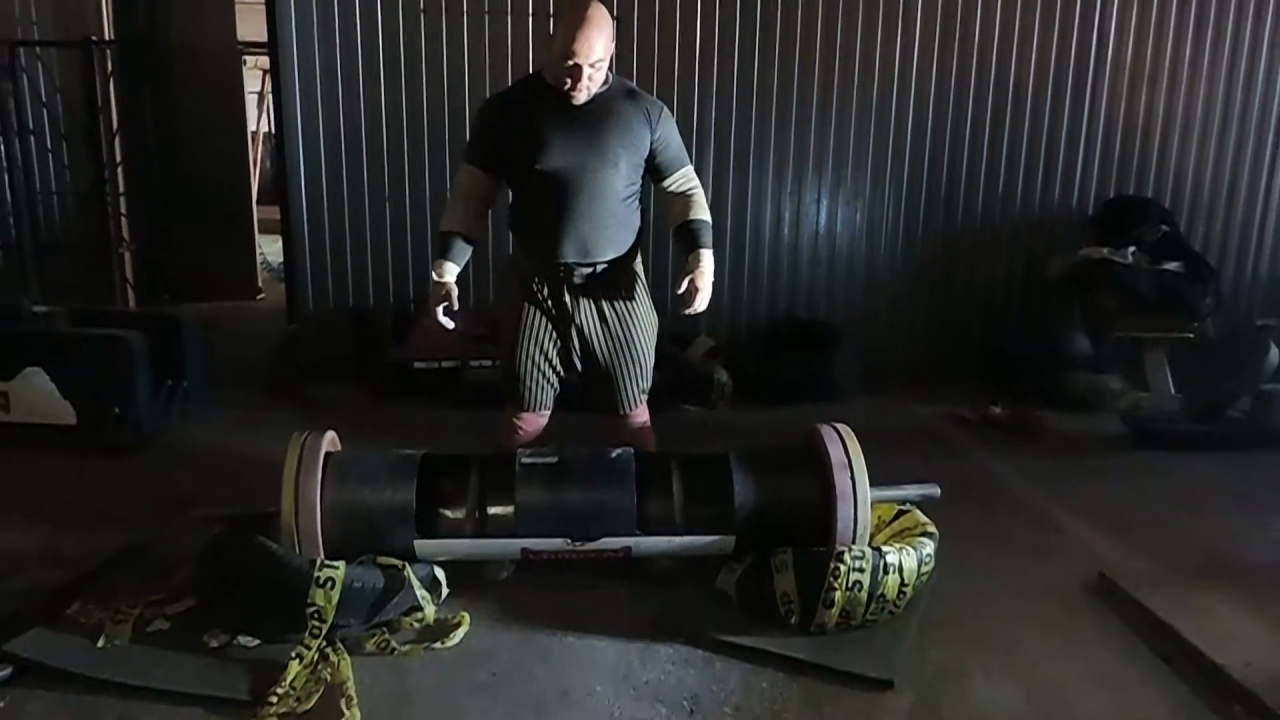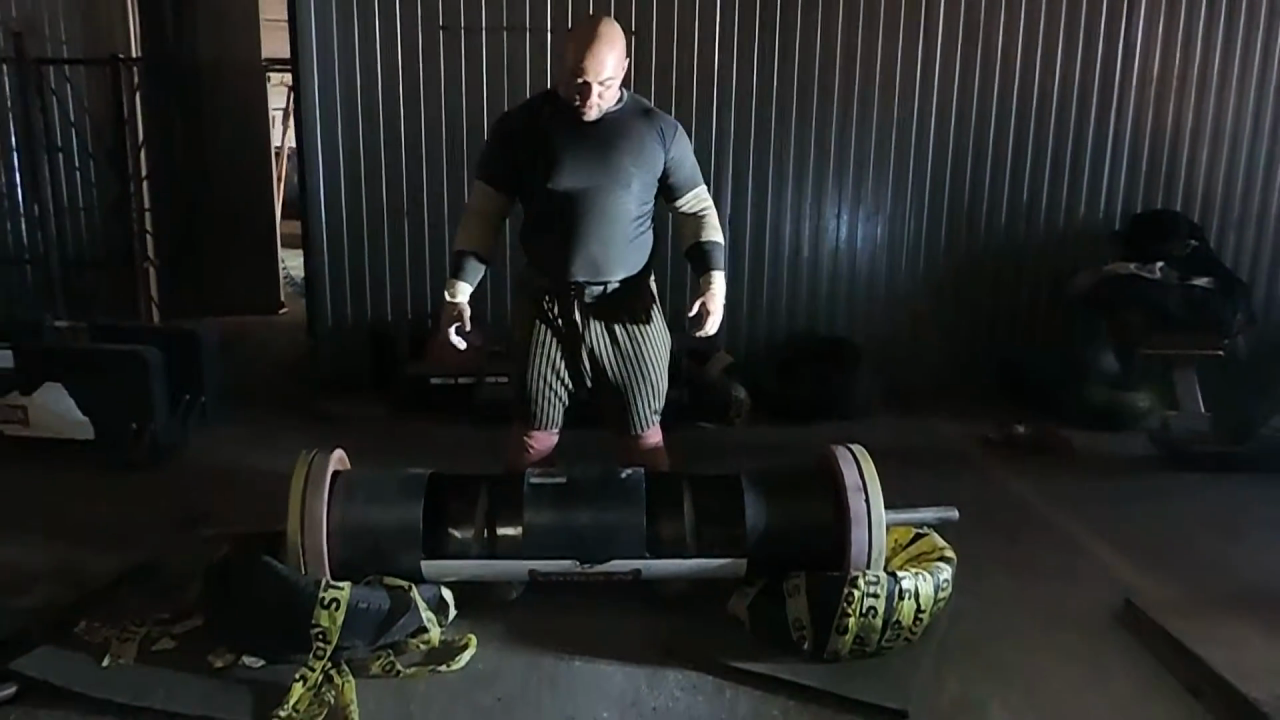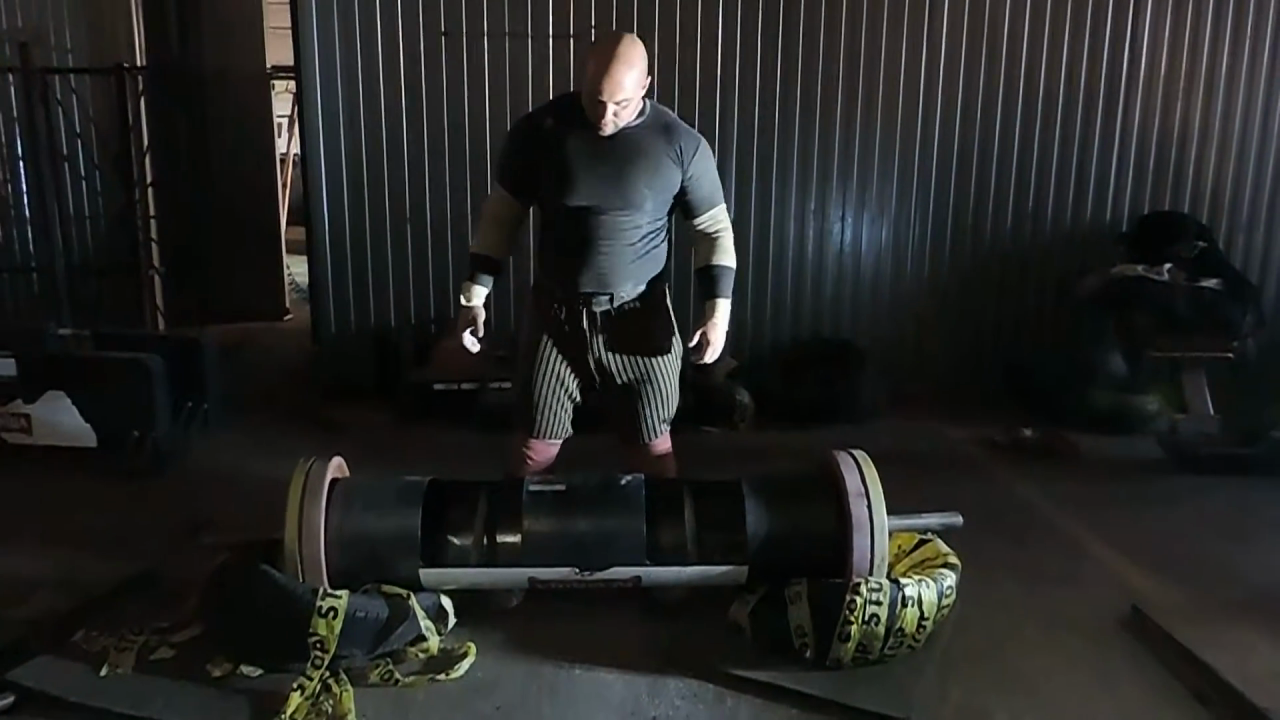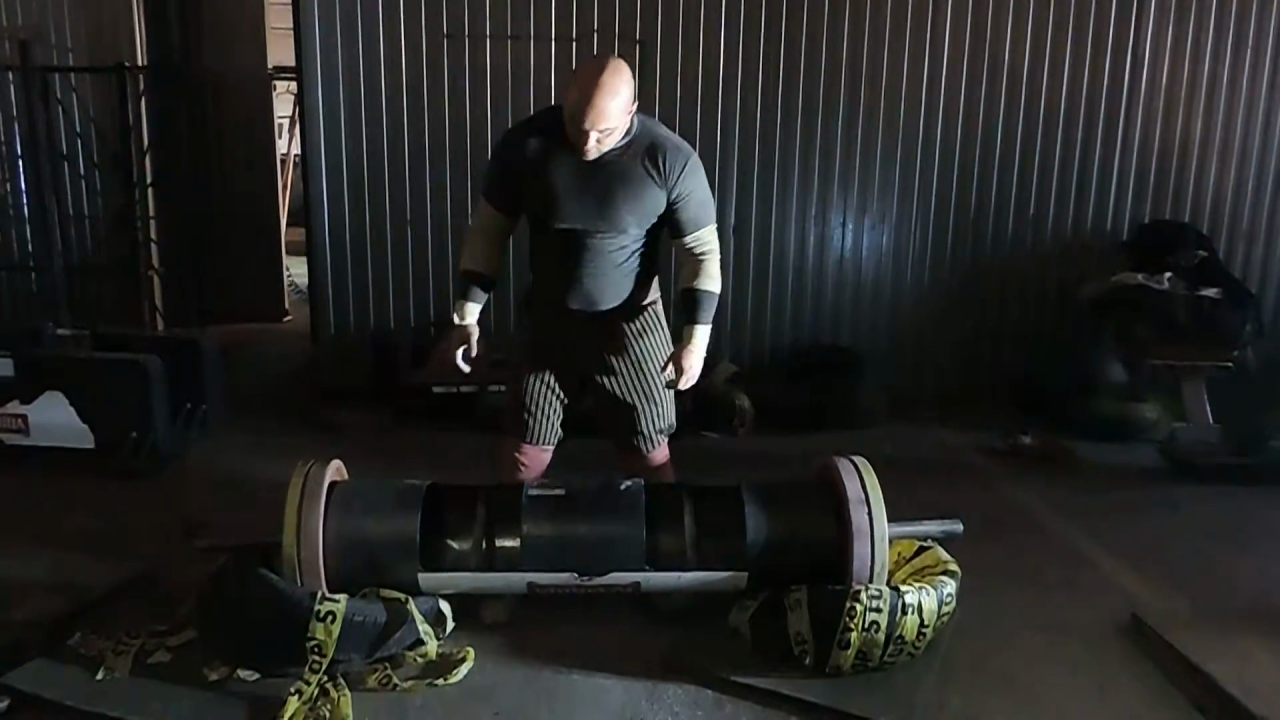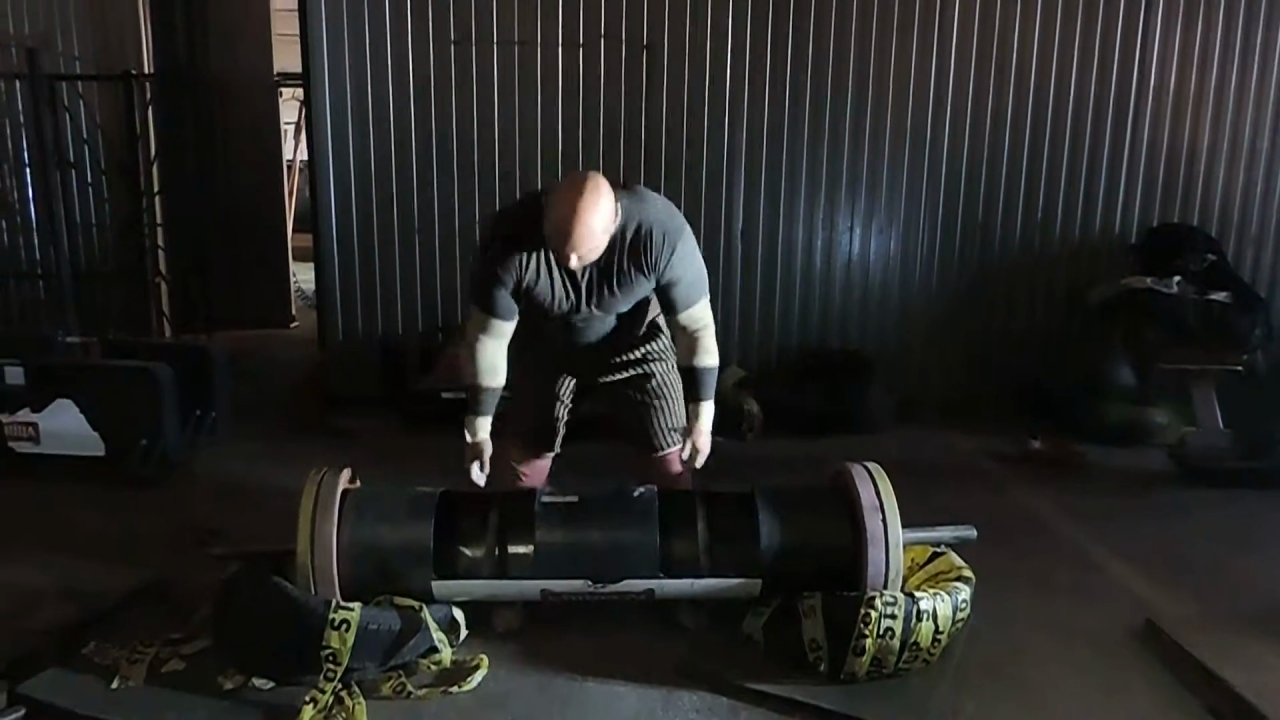
dt=0.3s
person 1, frame 1
left shoulder: (645, 111)
right shoulder: (507, 109)
left elbow: (683, 188)
right elbow: (471, 193)
left wrist: (702, 257)
right wrist: (447, 270)
left hip: (616, 288)
right hip: (536, 286)
left knee: (633, 413)
right knee: (525, 417)
person 1, frame 2
left shoulder: (660, 130)
right shoulder: (520, 126)
left elbow: (695, 208)
right elbow: (484, 212)
left wrist: (713, 280)
right wrist: (459, 291)
left hip: (627, 306)
right hip: (544, 304)
left knee: (644, 434)
right knee: (535, 435)
person 1, frame 3
left shoulder: (681, 143)
right shoulder: (539, 130)
left elbow: (713, 229)
right elbow: (501, 214)
left wrist: (719, 308)
right wrist: (474, 294)
left hip: (638, 316)
right hip: (554, 311)
left knee: (652, 445)
right knee: (537, 444)
person 1, frame 4
left shoulder: (671, 158)
right shoulder: (527, 144)
left elbow: (702, 251)
right elbow: (491, 229)
left wrist: (696, 338)
right wrist: (467, 313)
left hip: (632, 327)
right hip: (546, 324)
left knee: (650, 454)
right knee: (526, 454)
person 1, frame 5
left shoulder: (661, 233)
right shoulder: (510, 239)
left elbow: (697, 326)
right elbow: (489, 338)
left wrist: (702, 413)
right wrist: (479, 427)
left hip: (636, 347)
right hip: (547, 348)
left knee: (673, 463)
right knee: (523, 467)
